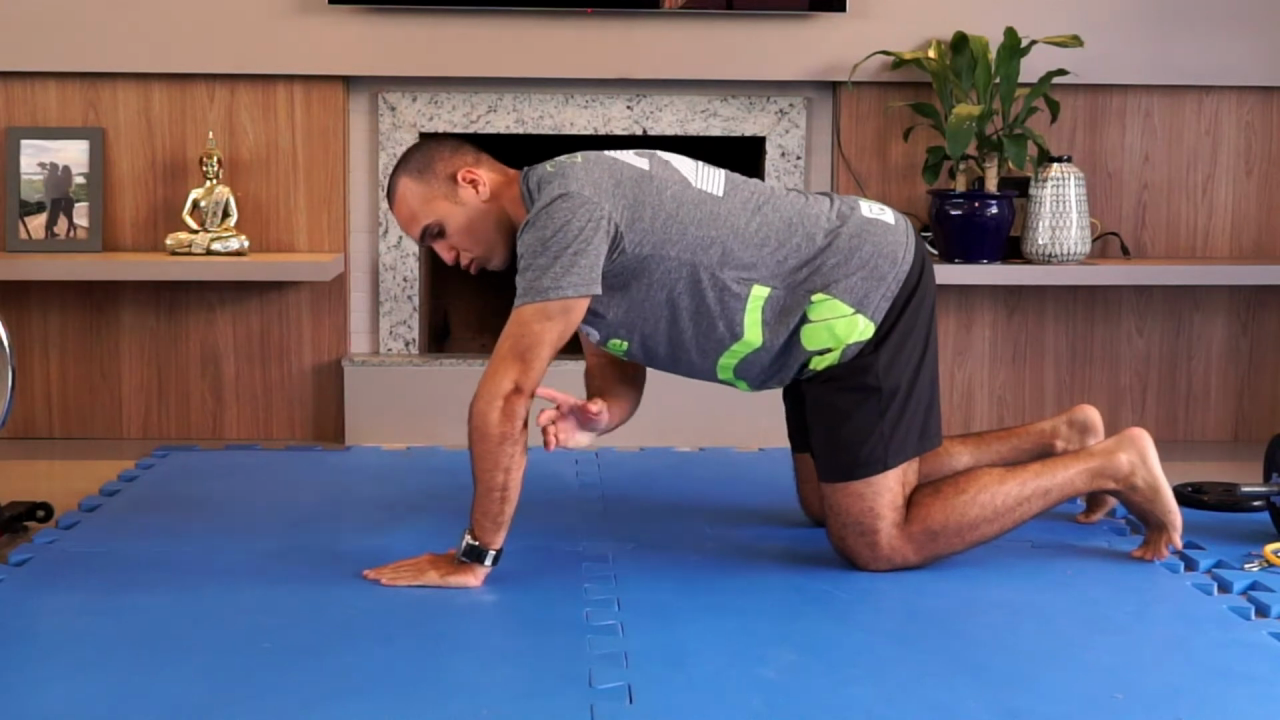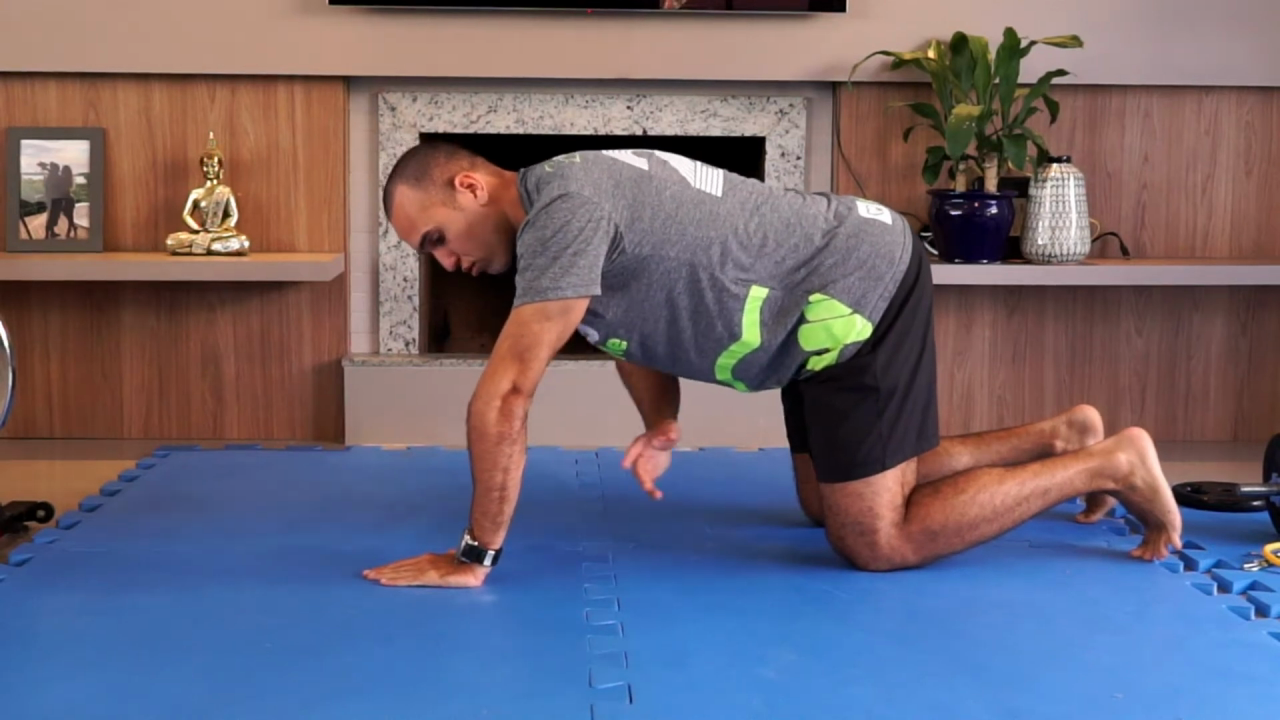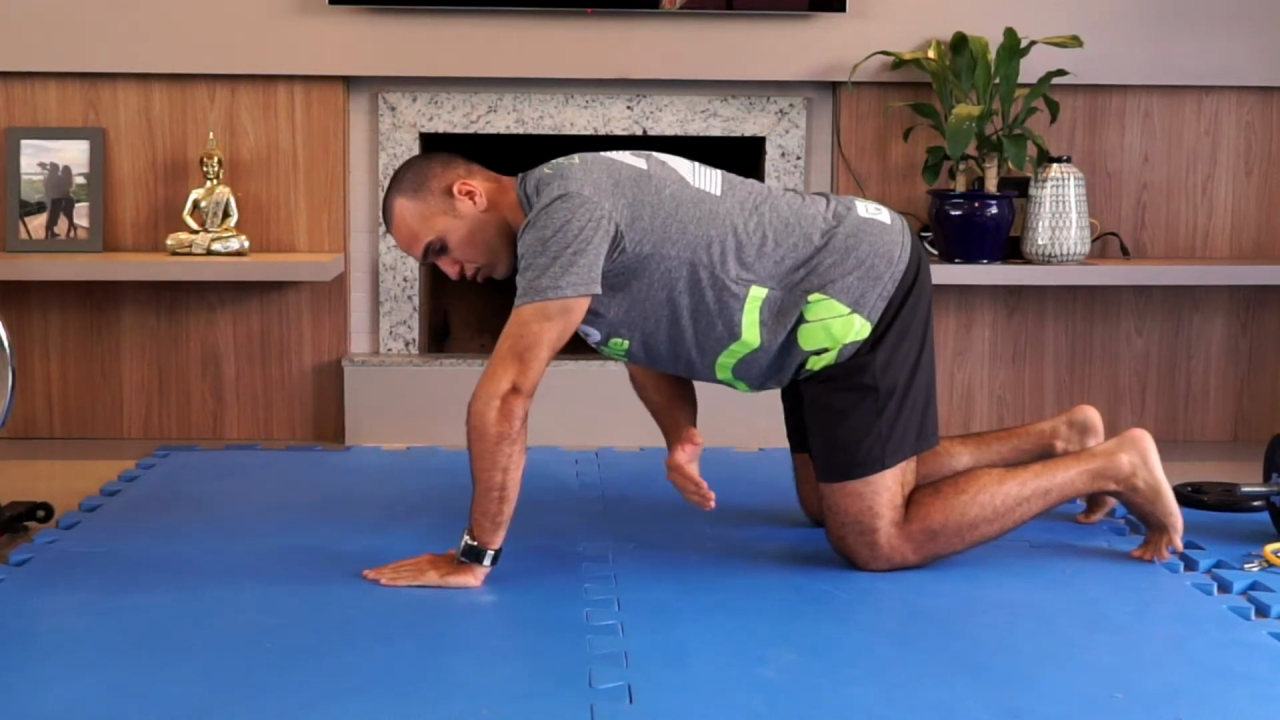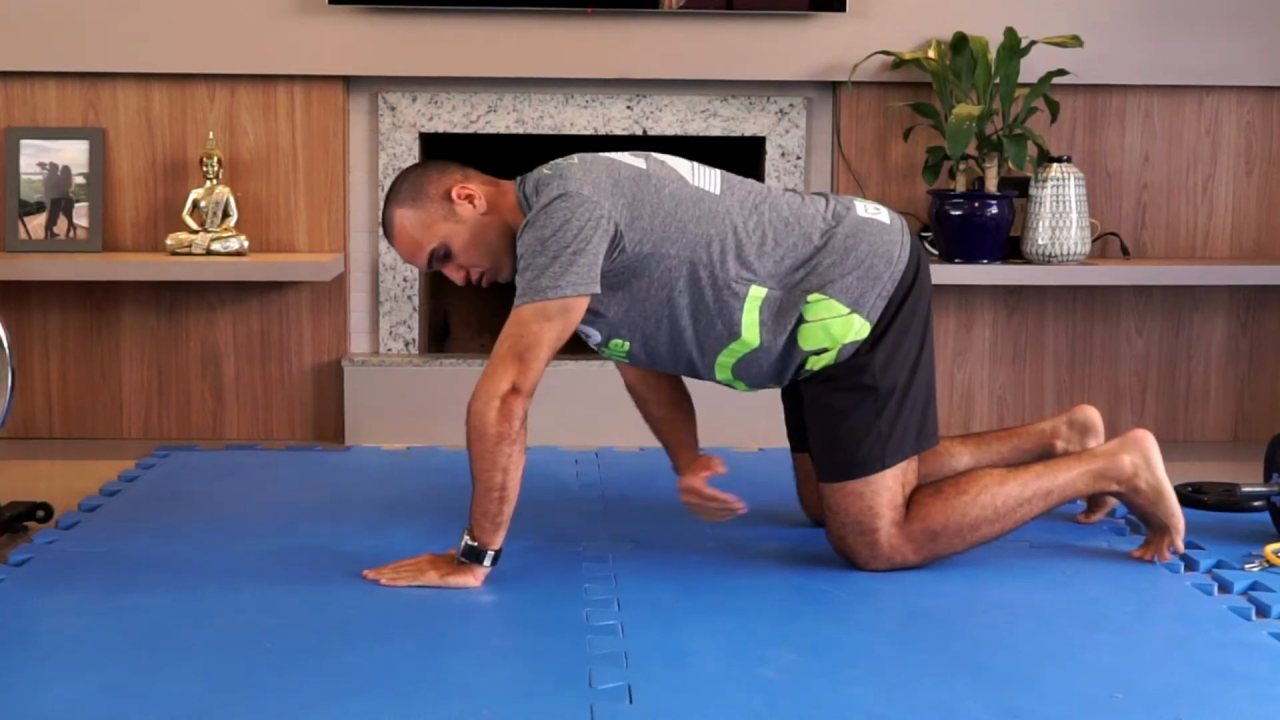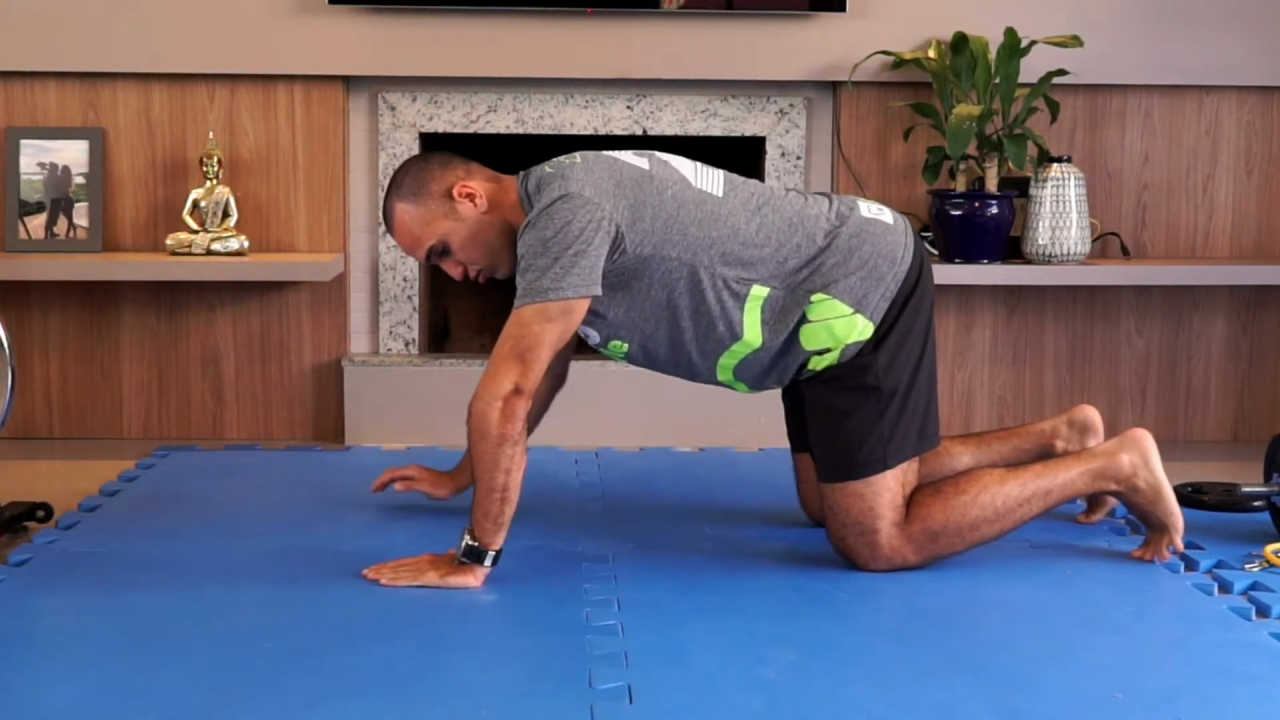
dt=0.3s
person 1, frame 1
left shoulder: (563, 208)
right shoulder: (564, 214)
left elbow: (505, 394)
right elbow: (617, 356)
left wrist: (476, 554)
right wrist: (597, 413)
left hip: (862, 287)
right hip: (845, 281)
left knee: (878, 540)
right knee: (830, 503)
left ankle: (1111, 465)
right ankle: (1059, 437)
person 1, frame 2
left shoulder: (563, 207)
right shoulder: (563, 217)
left elbow: (503, 396)
right elbow: (639, 329)
left wrist: (474, 555)
right wrist: (660, 426)
left hip: (858, 286)
right hip: (840, 285)
left knee: (878, 538)
right knee: (828, 501)
left ankle: (1110, 462)
right ankle: (1060, 437)
person 1, frame 3
left shoulder: (563, 207)
right shoulder: (561, 220)
left elbow: (504, 394)
right elbow: (649, 335)
left wrist: (474, 555)
right wrist: (682, 440)
left hip: (857, 284)
right hip: (842, 282)
left knee: (877, 538)
right knee: (830, 501)
left ankle: (1111, 463)
right ankle: (1059, 437)
person 1, frame 4
left shoulder: (561, 211)
right shoulder: (560, 223)
left elbow: (503, 395)
right elbow: (644, 352)
left wrist: (474, 554)
right wrist: (687, 464)
left hip: (855, 286)
right hip: (838, 283)
left knee: (877, 538)
right knee: (827, 502)
left ankle: (1115, 464)
right ankle: (1061, 436)
person 1, frame 5
left shoulder: (563, 209)
right shoulder: (558, 214)
left elbow: (505, 392)
right elbow: (543, 377)
left wrist: (475, 553)
right wrist: (460, 475)
left hip: (860, 284)
right hip: (843, 279)
left knee: (877, 539)
right knee: (830, 501)
left ankle: (1112, 464)
right ankle: (1060, 437)
